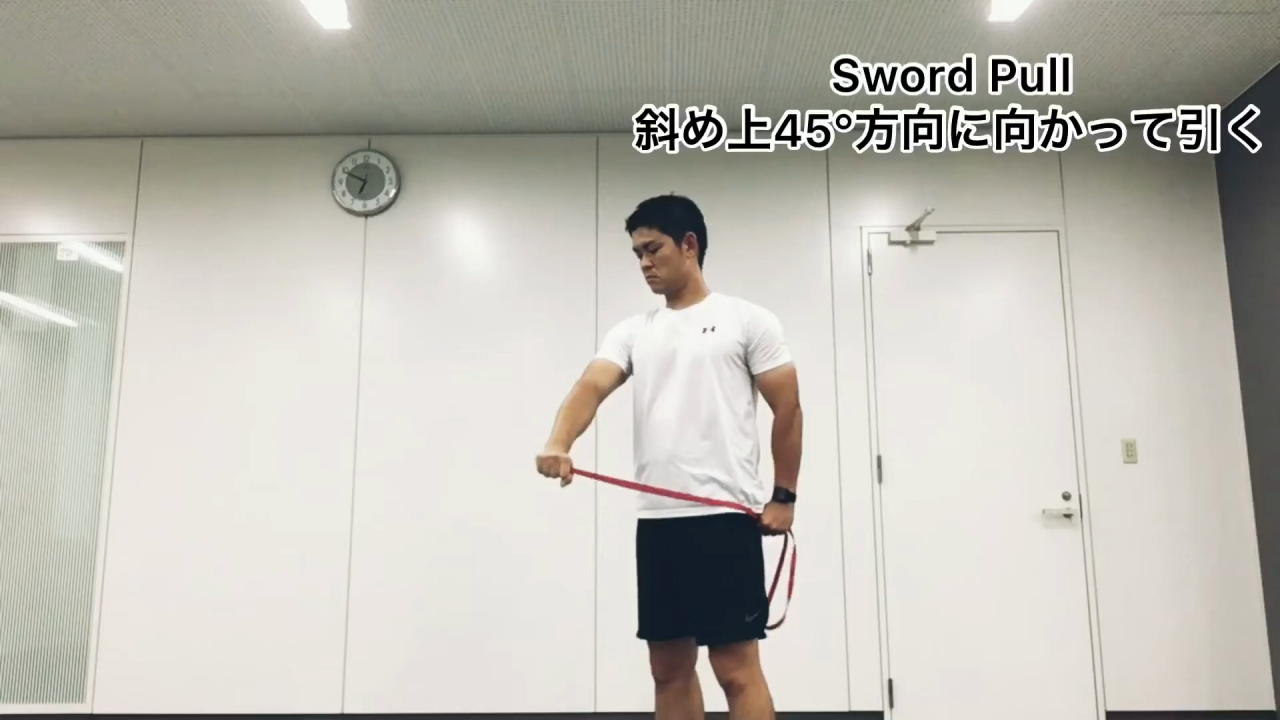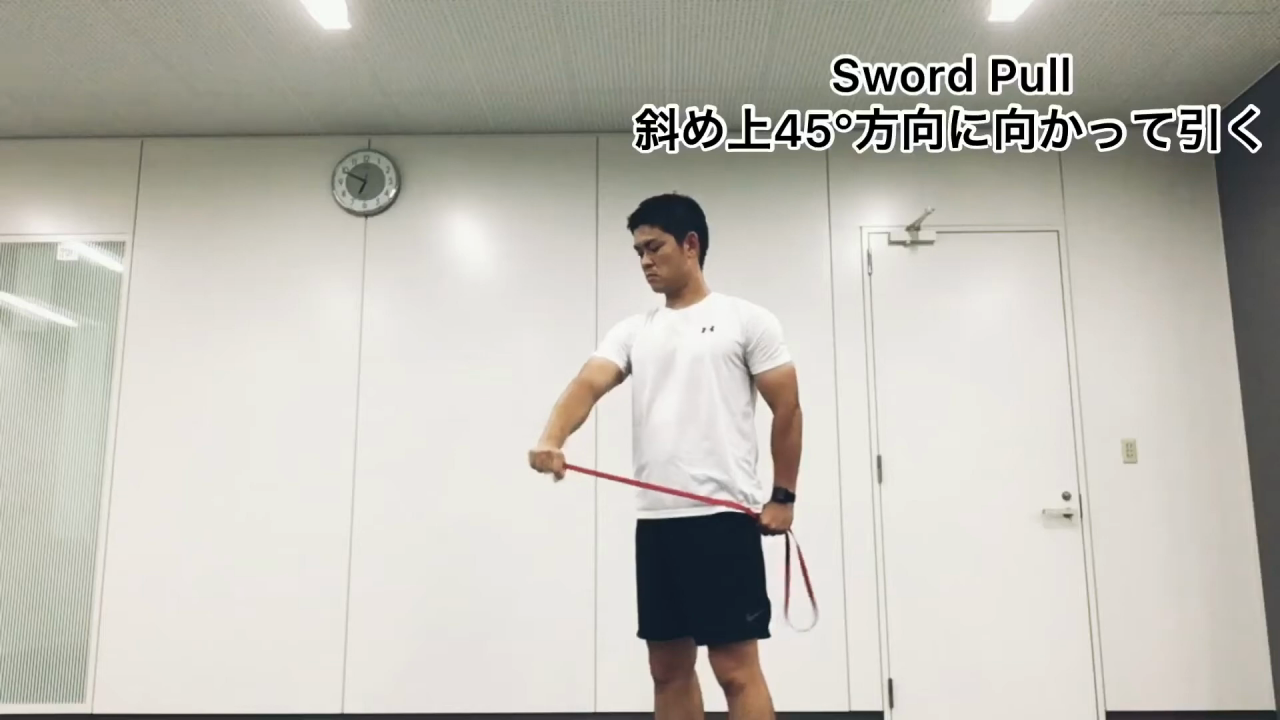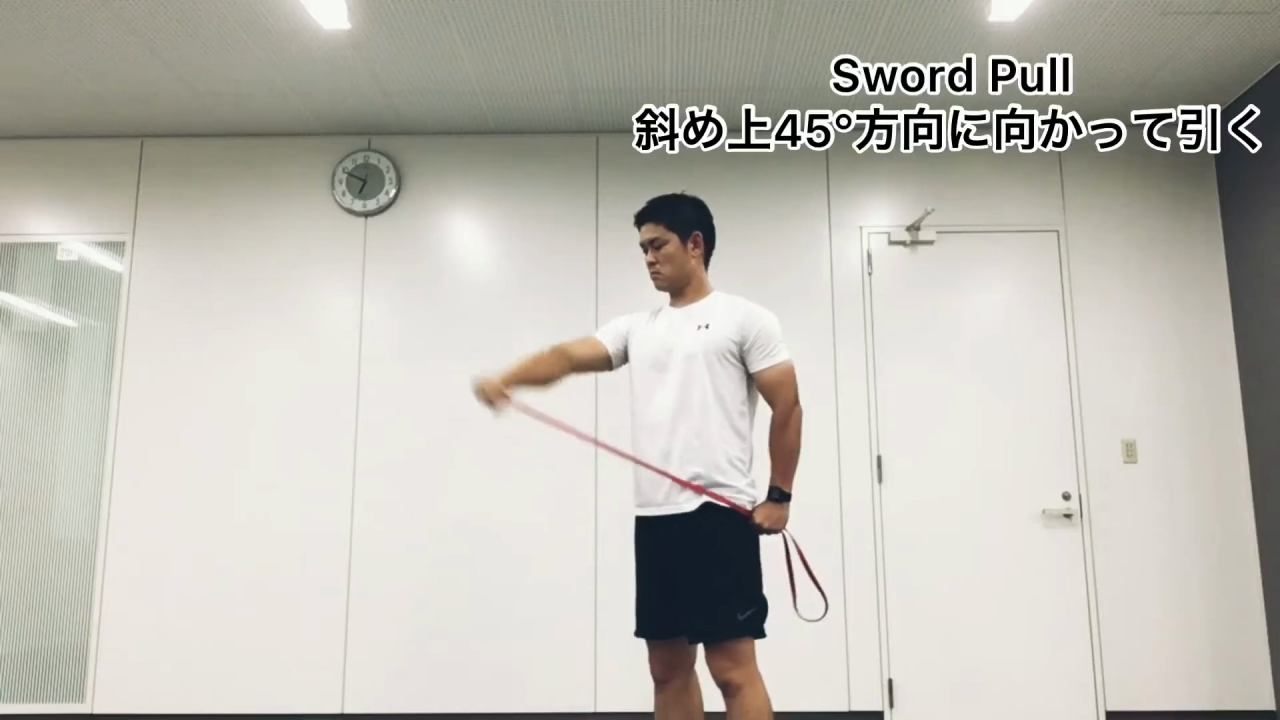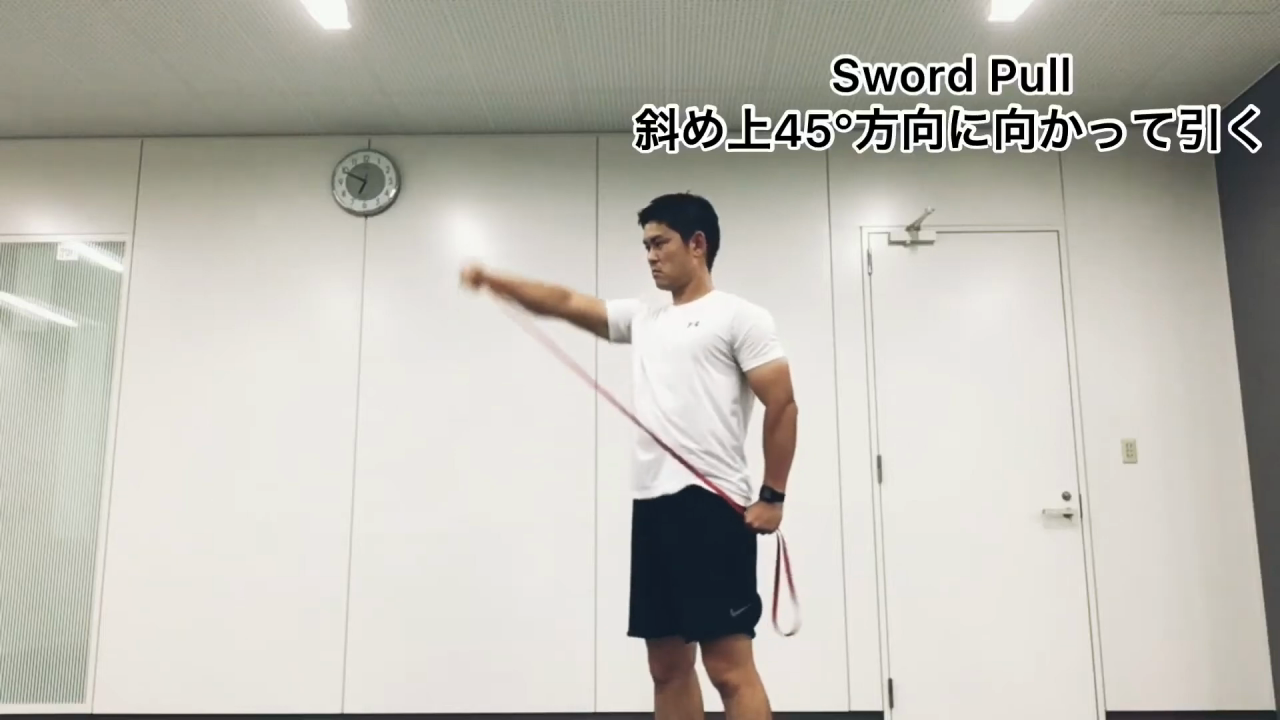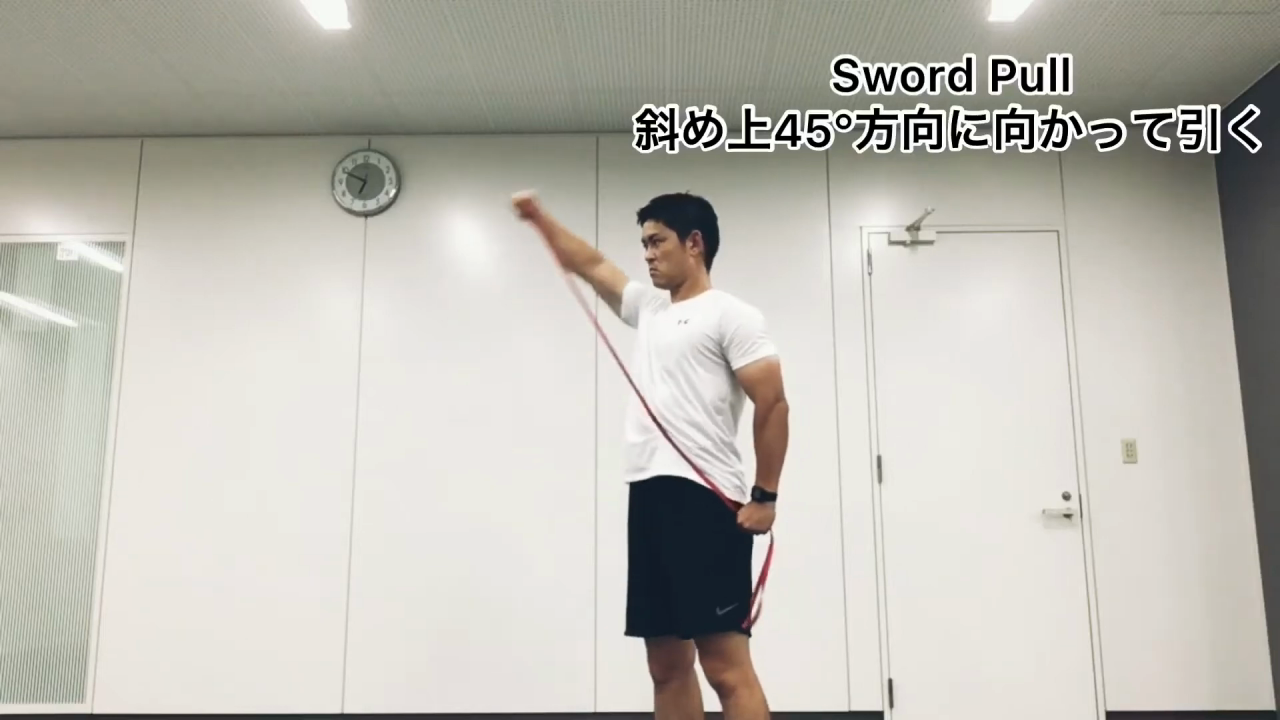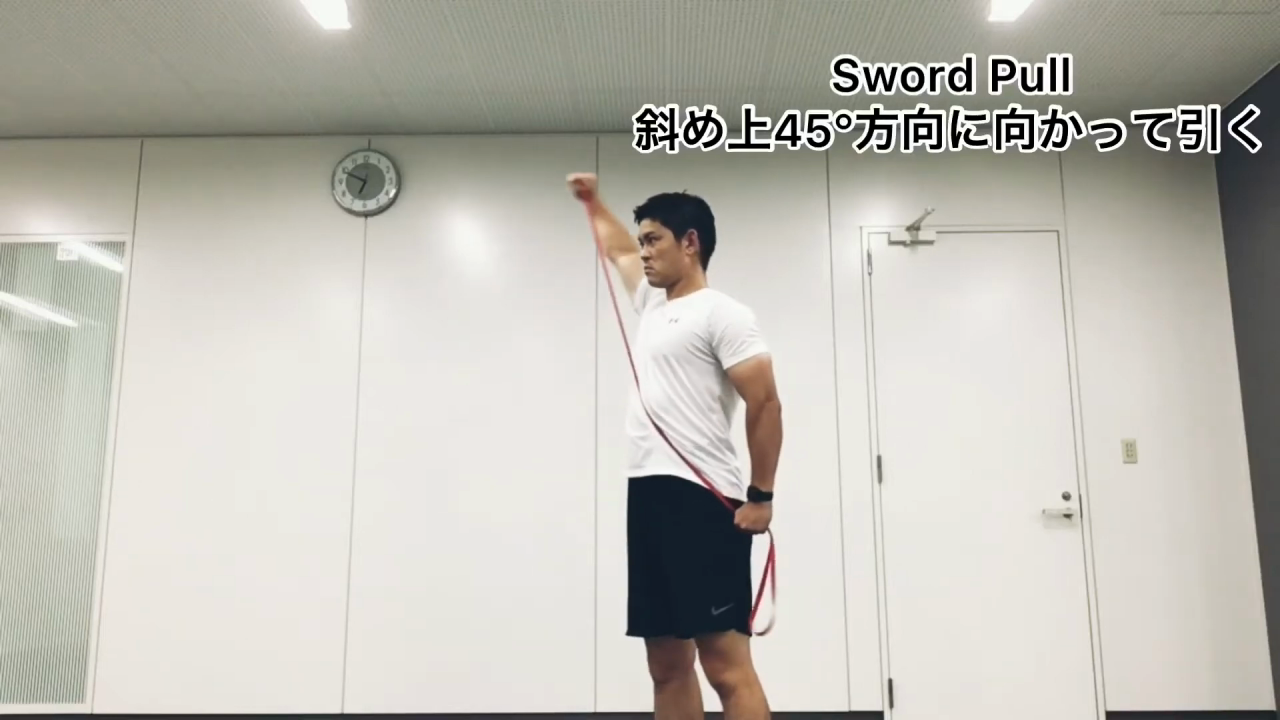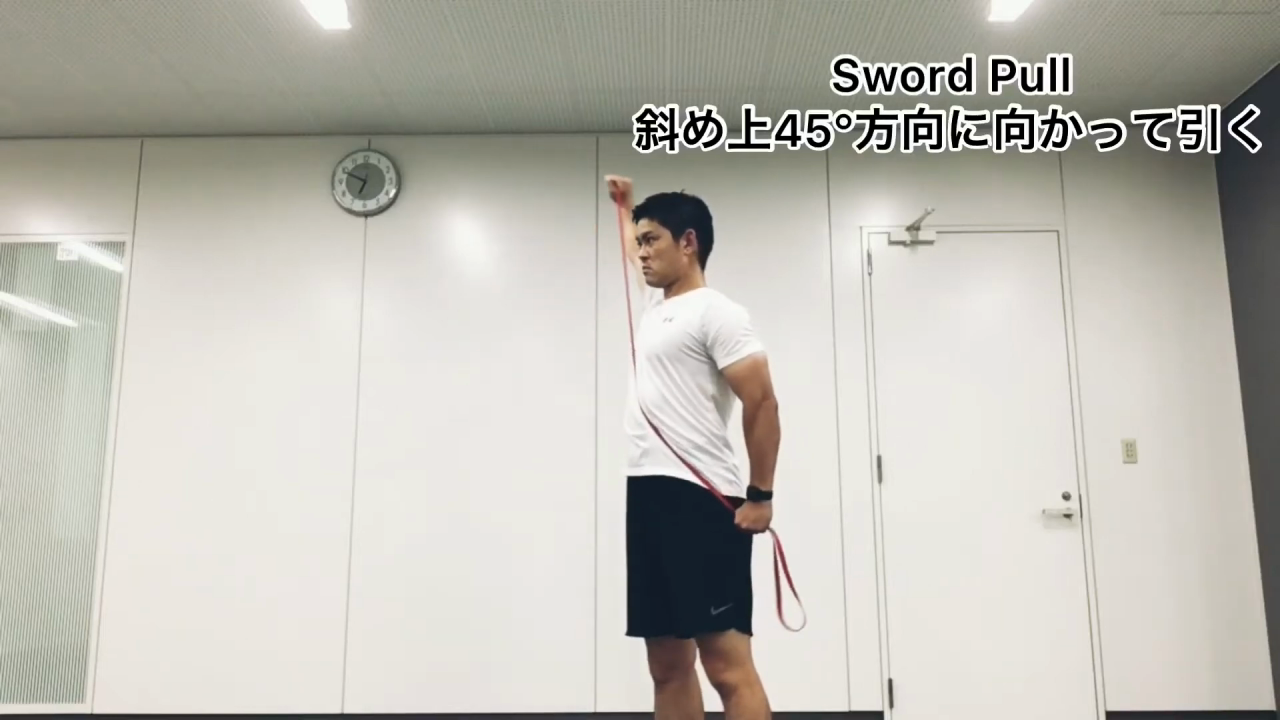
dt=0.2s
person 1, frame 1
left shoulder: (747, 320)
right shoulder: (633, 332)
left elbow: (788, 409)
right elbow: (590, 388)
left wrist: (784, 496)
right wrist: (559, 444)
left hip: (724, 517)
right hip: (656, 520)
left knee: (736, 667)
right knee: (669, 668)
person 1, frame 2
left shoulder: (747, 320)
right shoulder: (633, 331)
left elbow: (788, 410)
right elbow: (587, 385)
left wrist: (782, 497)
right wrist: (552, 439)
left hip: (724, 519)
right hip: (656, 520)
left knee: (736, 668)
right knee: (669, 668)
person 1, frame 3
left shoulder: (745, 319)
right shoulder: (638, 326)
left elbow: (788, 407)
right elbow: (567, 357)
left wrist: (778, 496)
right wrist: (508, 380)
left hip: (717, 514)
right hip: (655, 516)
left knee: (733, 668)
right knee: (669, 667)
person 1, frame 4
left shoulder: (739, 317)
right shoulder: (642, 319)
left elbow: (783, 406)
right elbow: (564, 303)
left wrist: (772, 496)
right wrist: (496, 281)
left hip: (712, 506)
right hip: (652, 505)
left knee: (729, 666)
right knee: (668, 666)
person 1, frame 5
left shoulder: (730, 316)
right shoulder: (650, 308)
left elbow: (773, 405)
right elbow: (591, 265)
left wrist: (764, 496)
right wrist: (539, 218)
left hip: (704, 501)
right hip: (649, 498)
left knee: (726, 664)
right knee: (667, 663)
person 1, frame 6
left shoulder: (722, 314)
right shoulder: (653, 304)
left elbow: (765, 404)
right elbow: (617, 251)
left wrist: (760, 497)
right wrist: (592, 201)
left hip: (700, 501)
right hip: (647, 496)
left knee: (726, 664)
right knee: (668, 665)
person 1, frame 7
left shoulder: (715, 313)
right shoulder: (656, 303)
left elbow: (761, 403)
right elbow: (635, 251)
left wrist: (760, 496)
right wrist: (623, 204)
left hip: (700, 500)
right hip: (647, 497)
left knee: (726, 663)
right knee: (668, 665)
